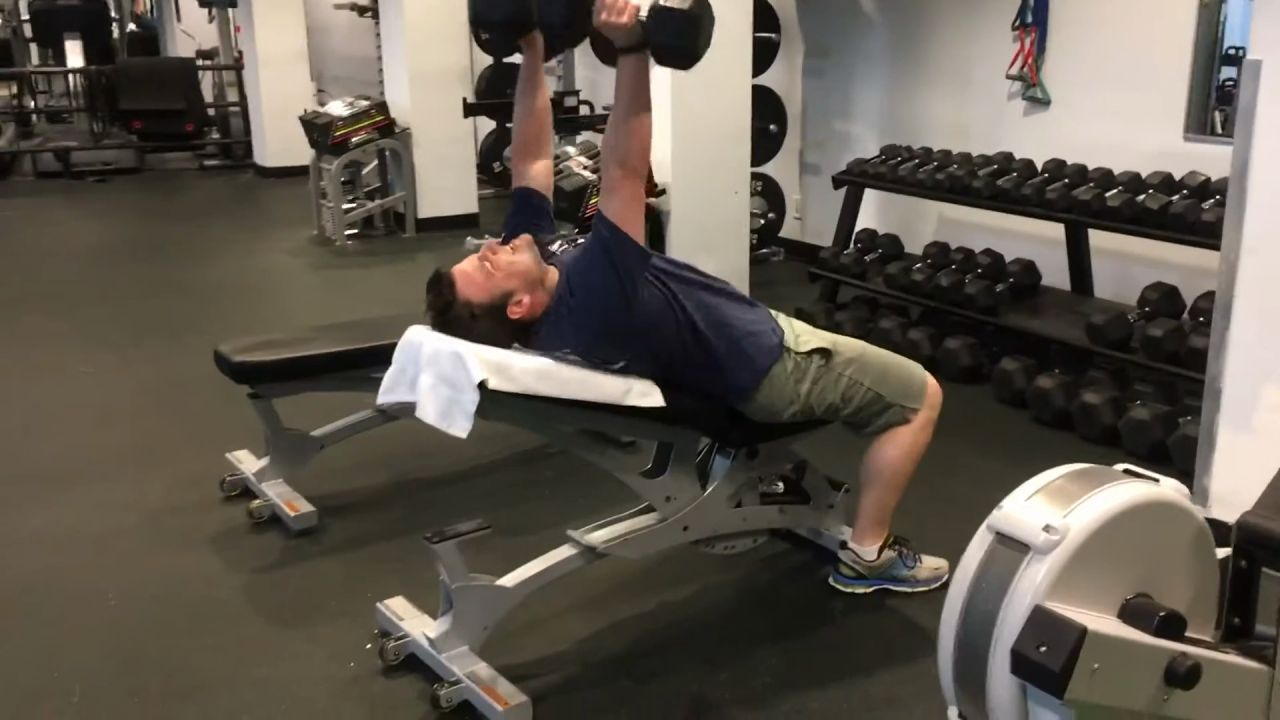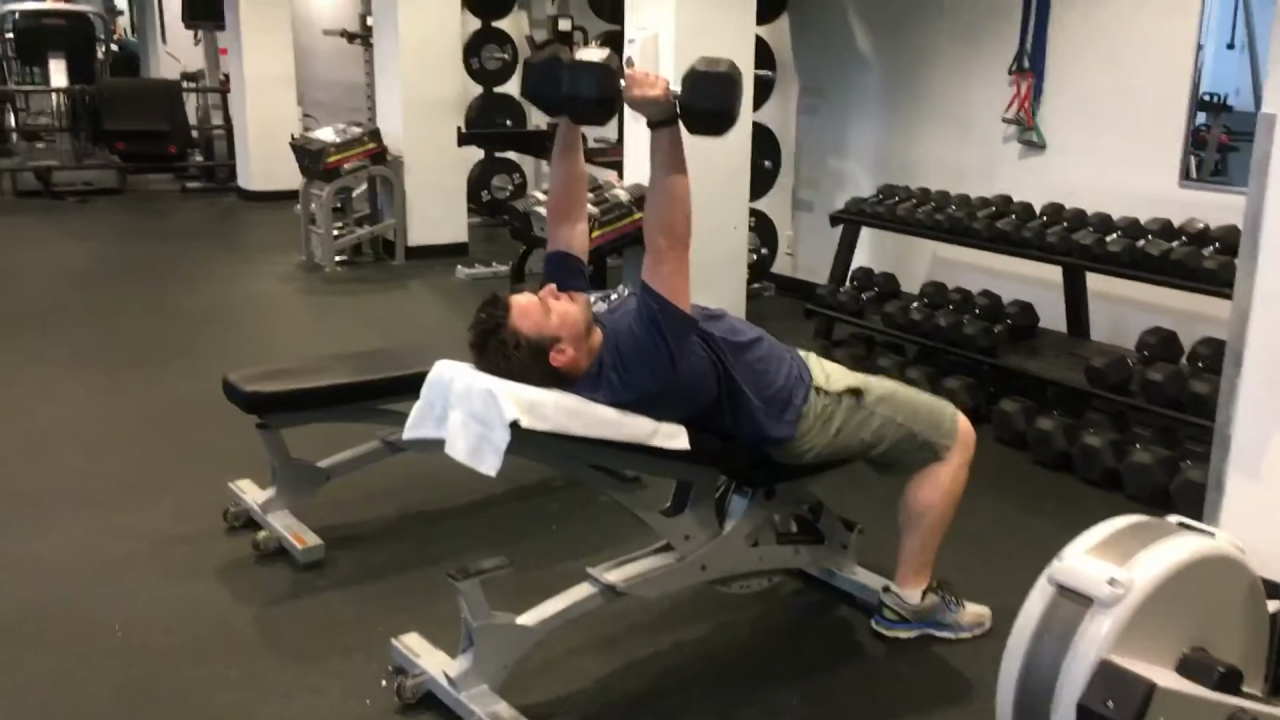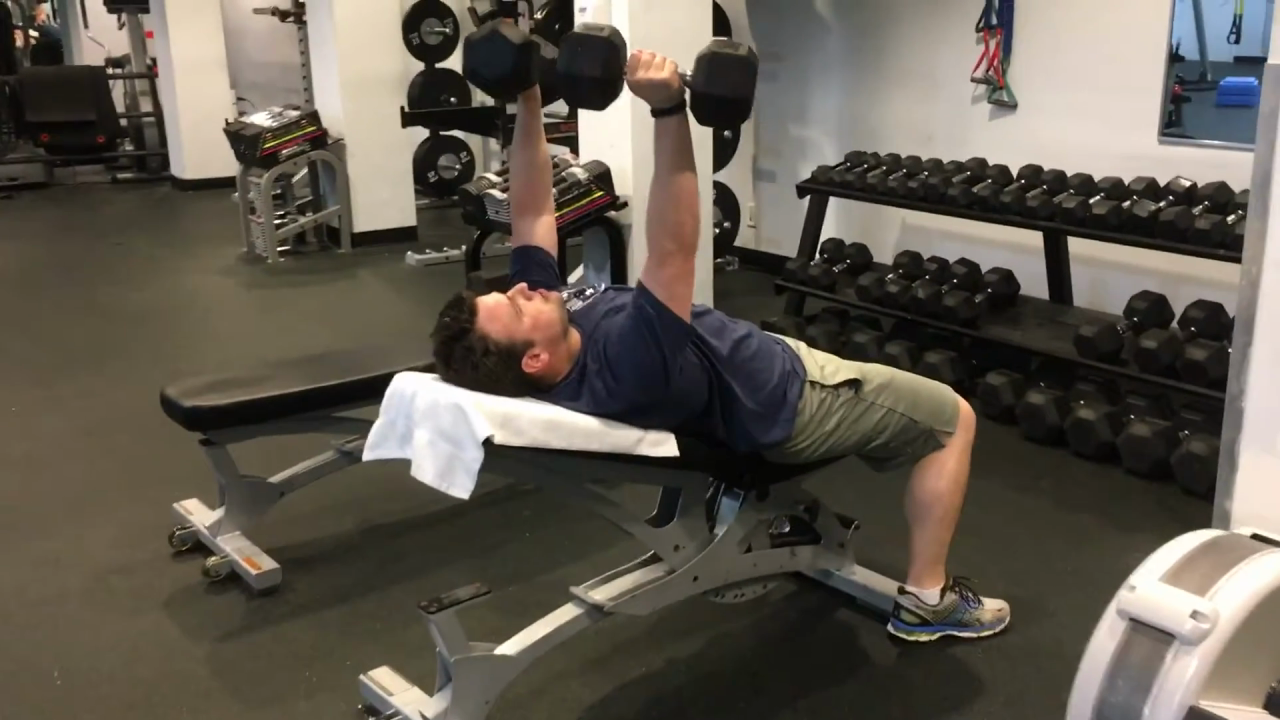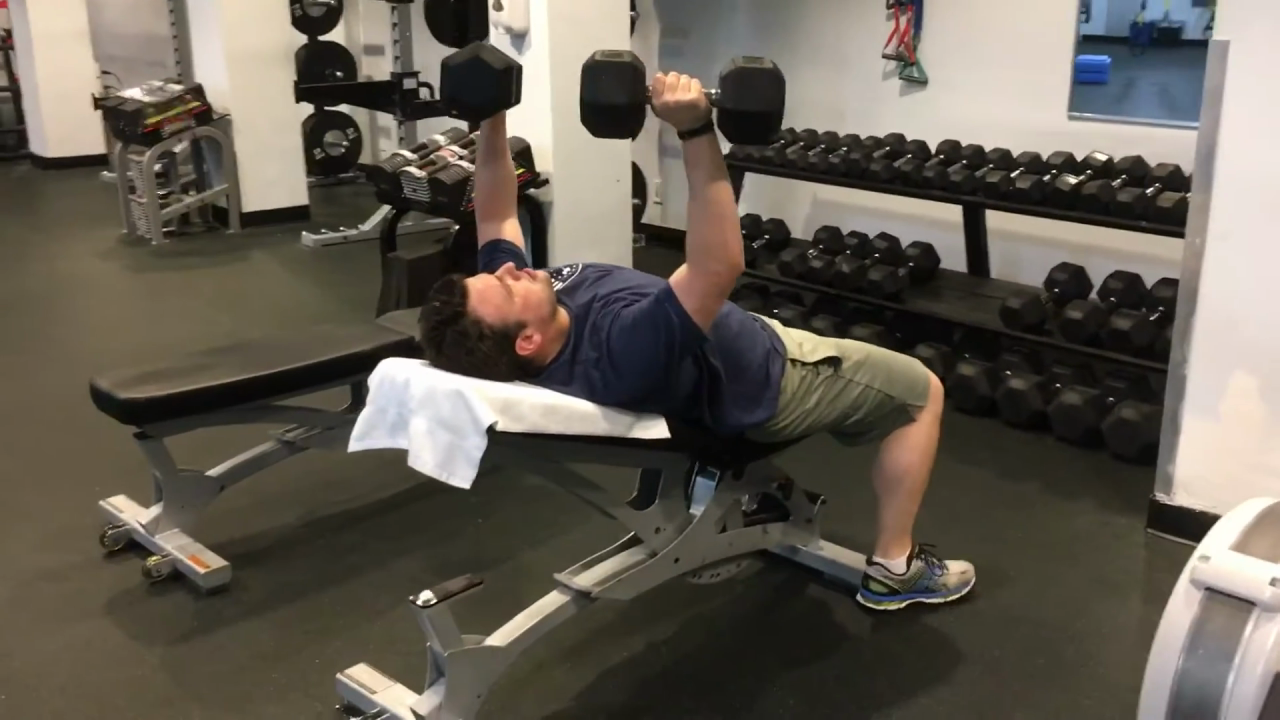
dt=1s
person 1, frame 1
left shoulder: (525, 255)
right shoulder: (591, 301)
left elbow: (531, 159)
right elbow: (624, 176)
left wrist: (531, 49)
right wrist: (630, 49)
left hip: (737, 331)
right hip: (764, 366)
right knee: (919, 396)
right ankle: (867, 554)
person 1, frame 2
left shoulder: (567, 323)
right shoulder: (636, 369)
left elbow: (567, 222)
right elbow: (667, 245)
left wrist: (569, 120)
right wrist: (663, 121)
right hip: (795, 406)
right knee: (953, 434)
right ankle: (910, 598)
person 1, frame 3
left shoulder: (533, 320)
right shoulder: (620, 373)
left elbow: (532, 214)
right elbow: (674, 248)
left wrist: (527, 102)
right wrist: (669, 108)
right hip: (785, 400)
right knee: (953, 419)
right ankle: (927, 599)
person 1, frame 4
left shoulder: (506, 313)
right shoulder: (614, 355)
left elbow: (495, 217)
right elbow: (719, 266)
left wrist: (492, 118)
right wrist: (696, 130)
right hip: (762, 377)
right knee: (921, 391)
right ankle: (894, 568)
